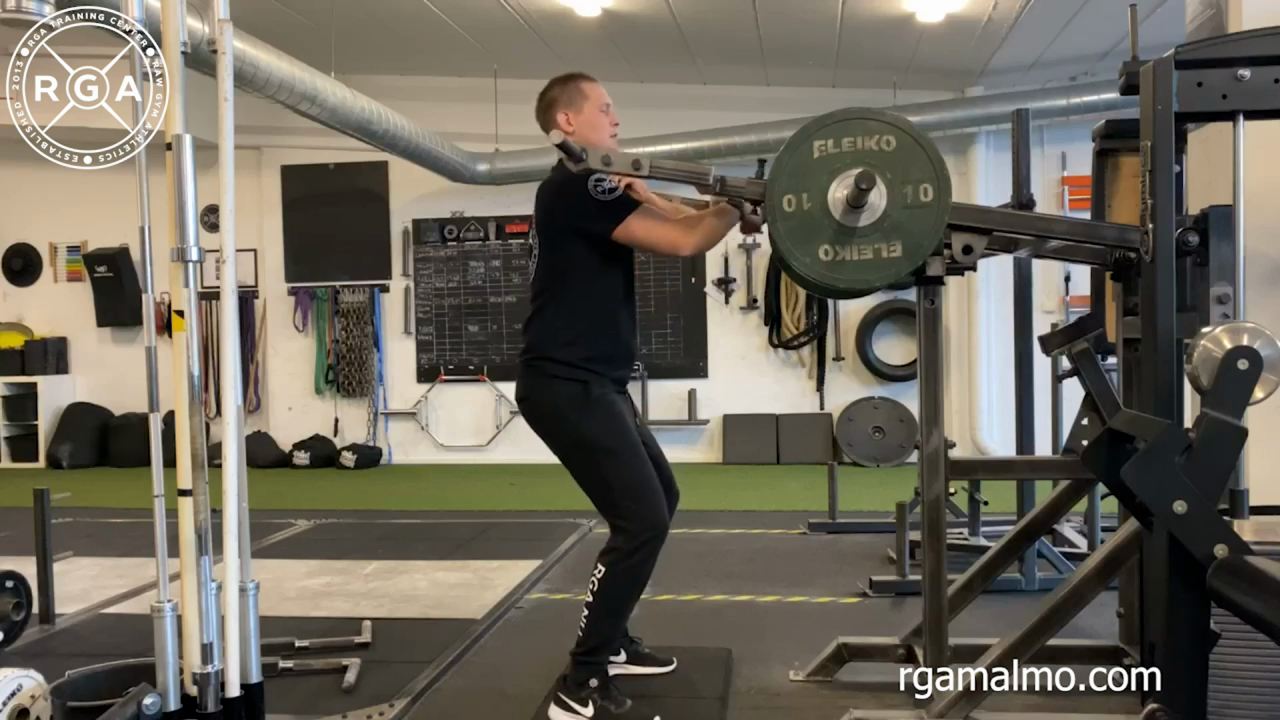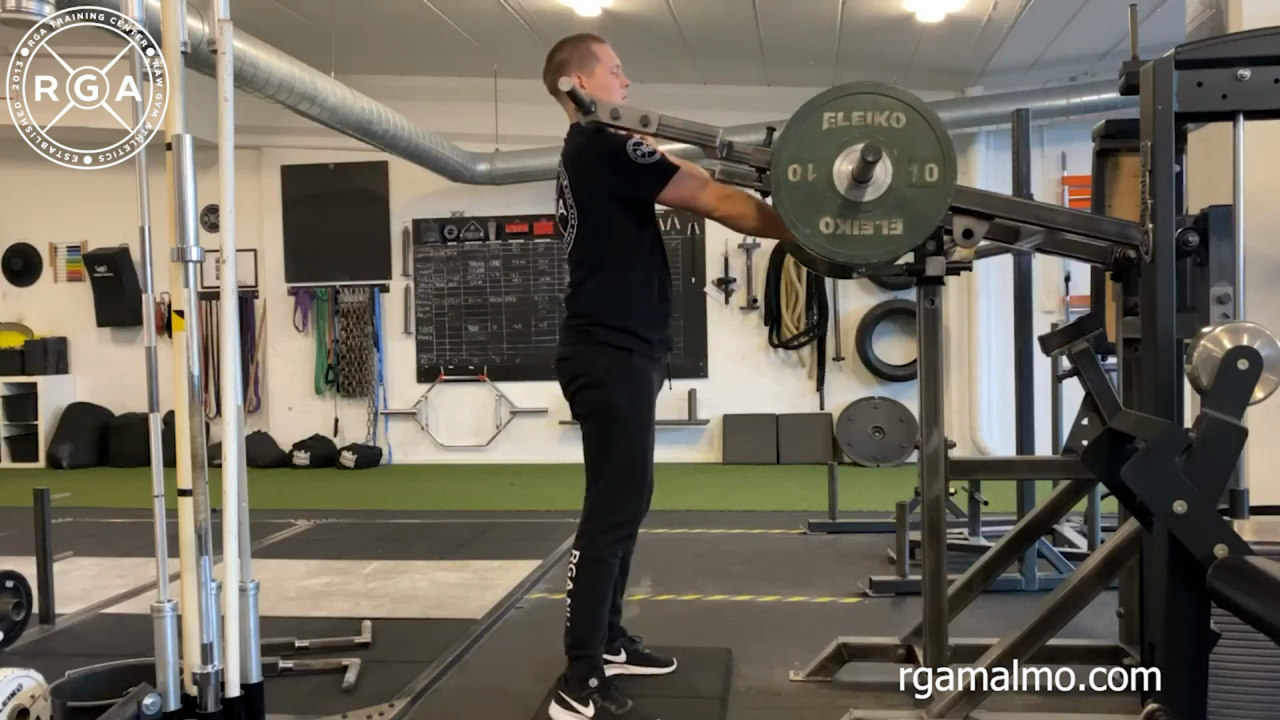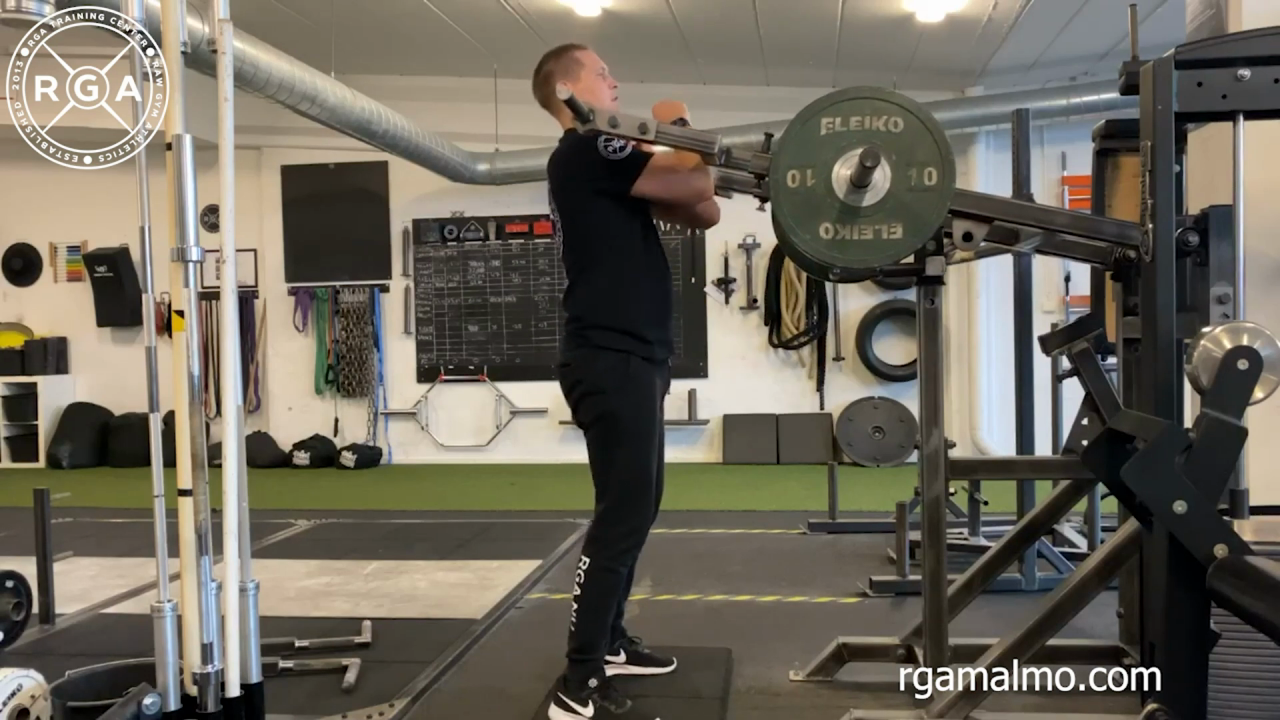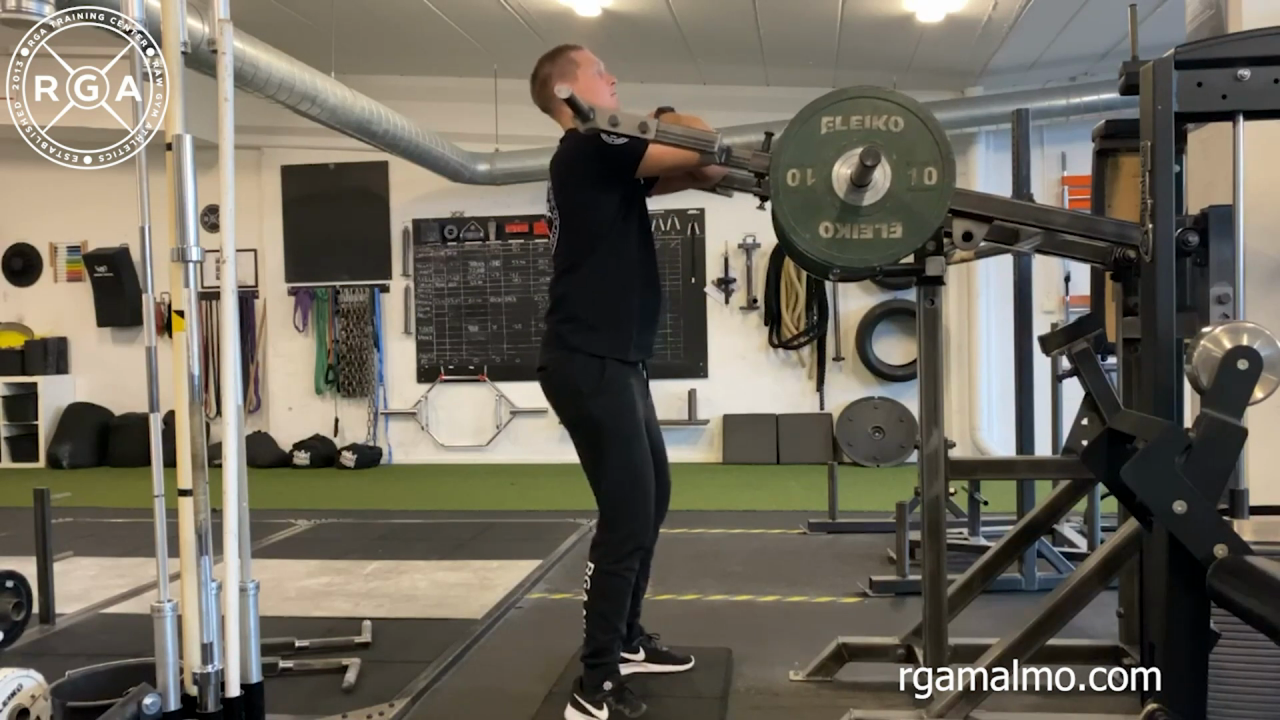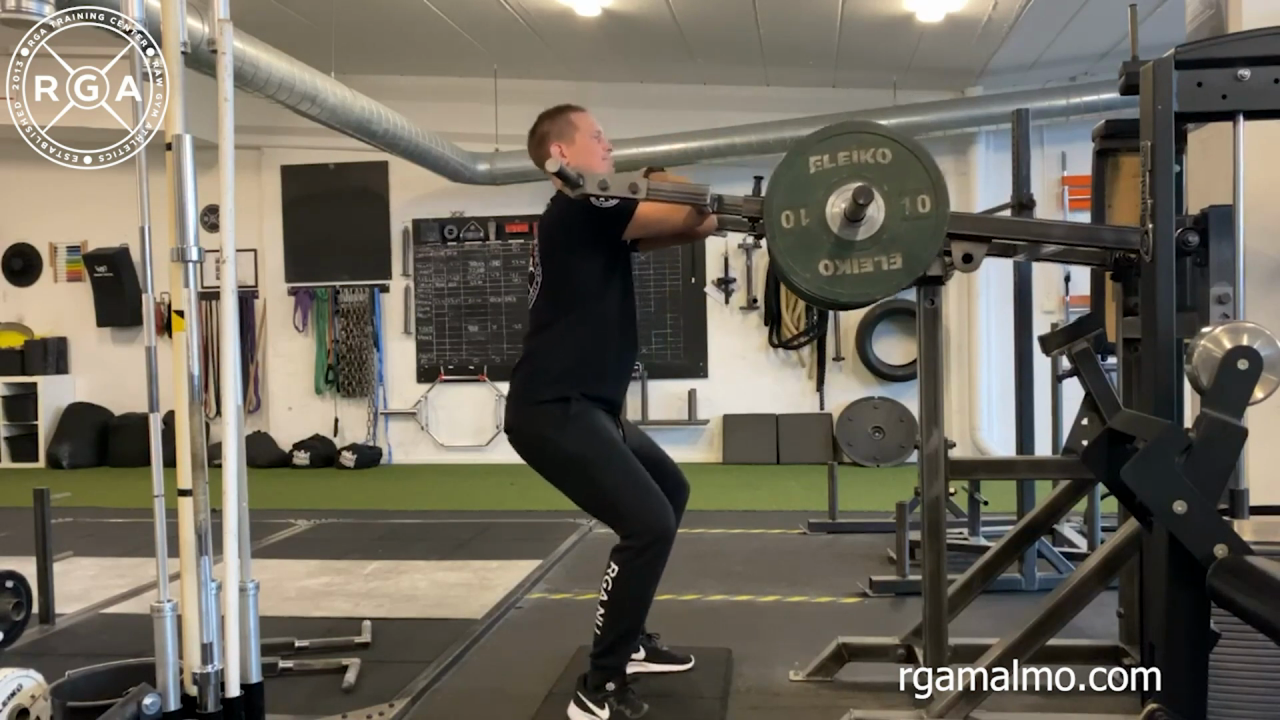
dt=1s
person 1, frame 1
left shoulder: (593, 190)
right shoulder: (575, 187)
left elbow: (680, 223)
right elbow: (682, 241)
left wrist: (645, 198)
right wrist: (735, 210)
left hip: (594, 382)
right hip: (566, 385)
left knee: (658, 501)
right knee: (642, 522)
left ankle: (610, 642)
person 1, frame 2
left shoulder: (594, 152)
right shoulder: (603, 148)
left elbow: (693, 181)
right elbow: (717, 202)
left wrist: (653, 151)
left hip: (615, 352)
right hip: (611, 355)
left knee: (623, 505)
right knee: (612, 512)
left ankle: (607, 643)
person 1, frame 3
left shoulder: (605, 162)
right shoulder: (586, 153)
left elbow: (704, 212)
right elbow: (698, 187)
left wrist: (665, 149)
left hip: (629, 357)
right hip: (611, 360)
left knee: (634, 510)
right knee: (623, 516)
left ankle: (608, 642)
person 1, frame 4
left shoulder: (604, 159)
right shoulder: (589, 149)
left elbow: (696, 171)
right elbow: (700, 150)
left wrist: (691, 152)
right wrist: (671, 123)
left hip: (612, 359)
right hip: (588, 363)
left knee: (649, 501)
right knee: (627, 517)
left ankle: (626, 640)
person 1, frame 5
left shoulder: (594, 219)
right shoulder: (577, 212)
left elbow: (687, 223)
right elbow: (688, 213)
right wrist: (661, 181)
left hip: (584, 405)
right hip: (552, 412)
left knee: (669, 494)
right knee: (650, 525)
left ankle: (629, 640)
